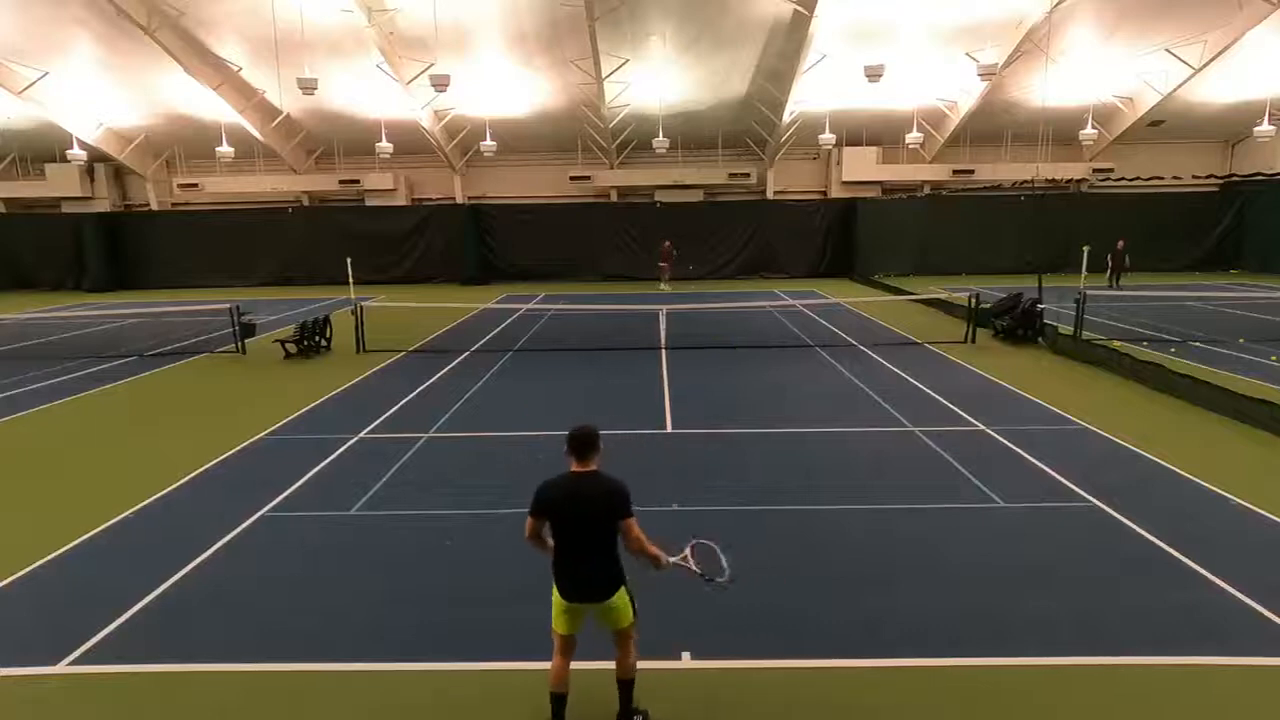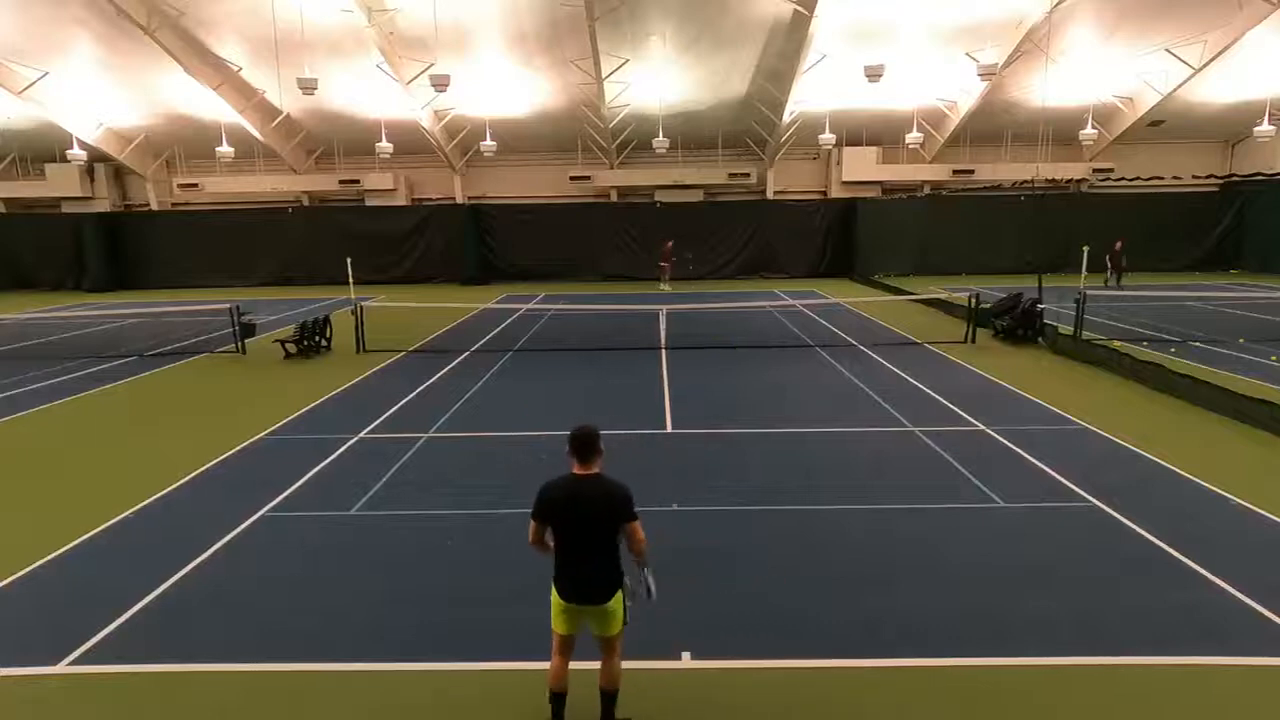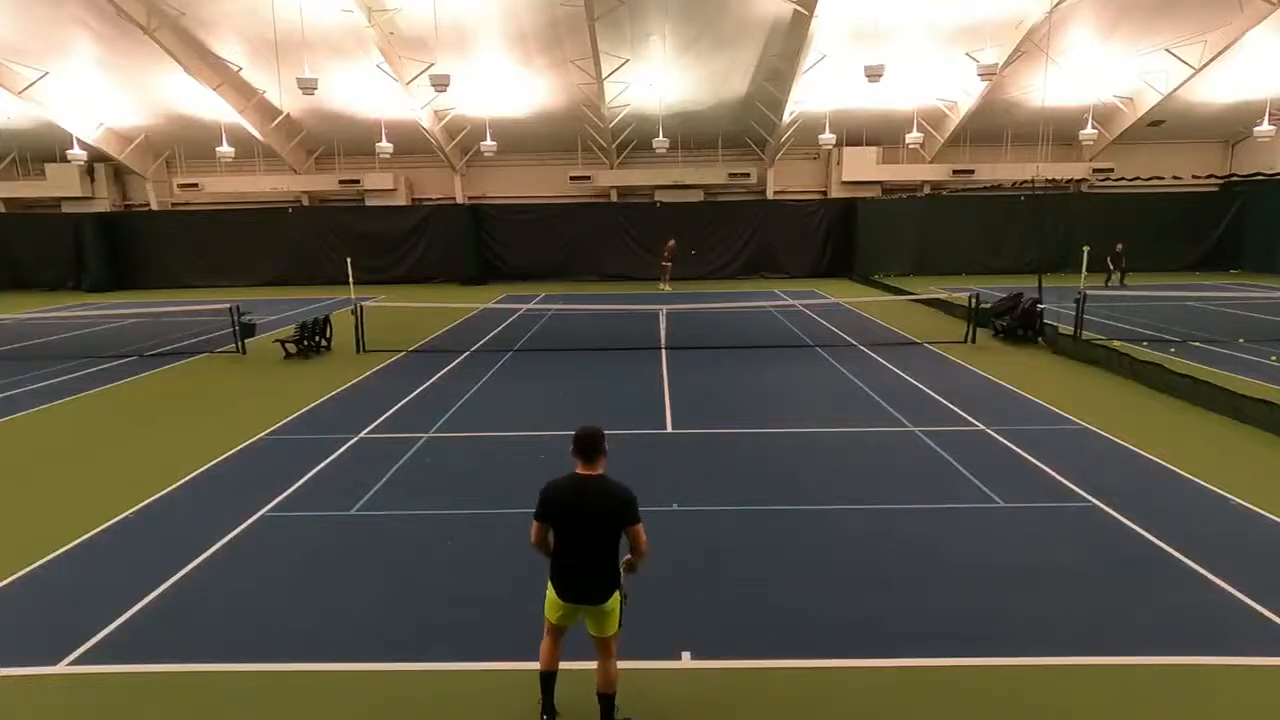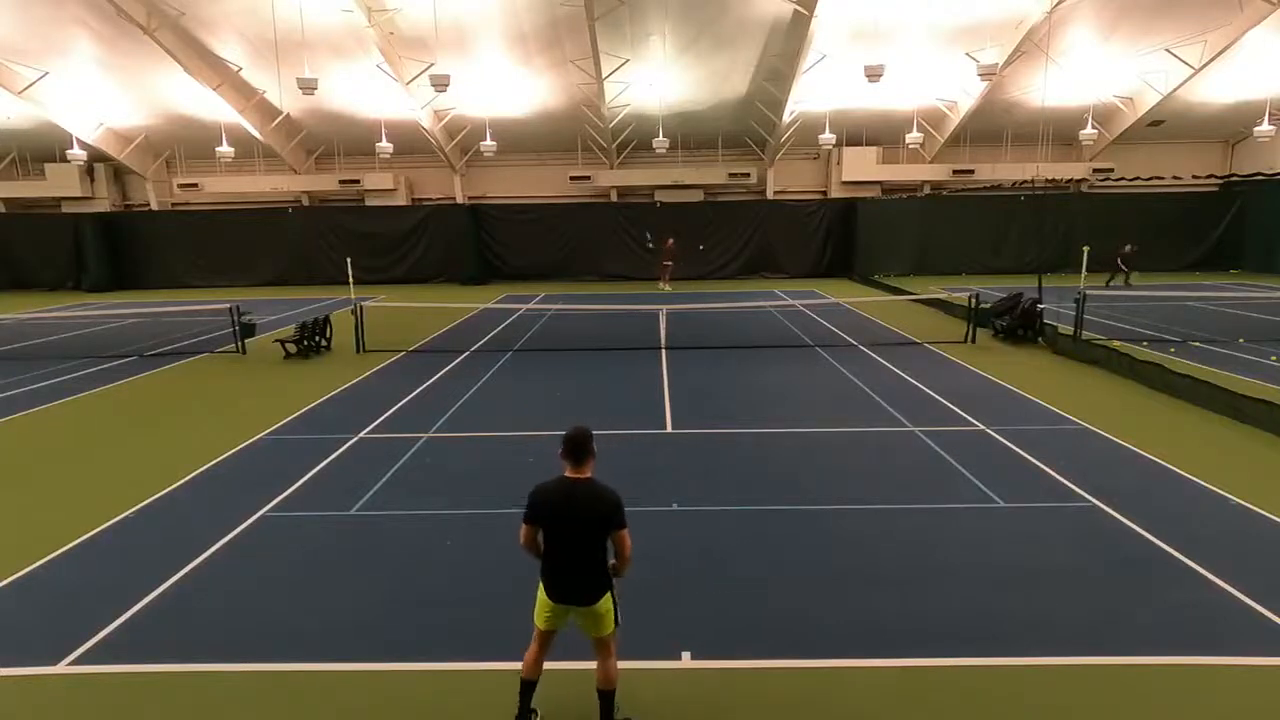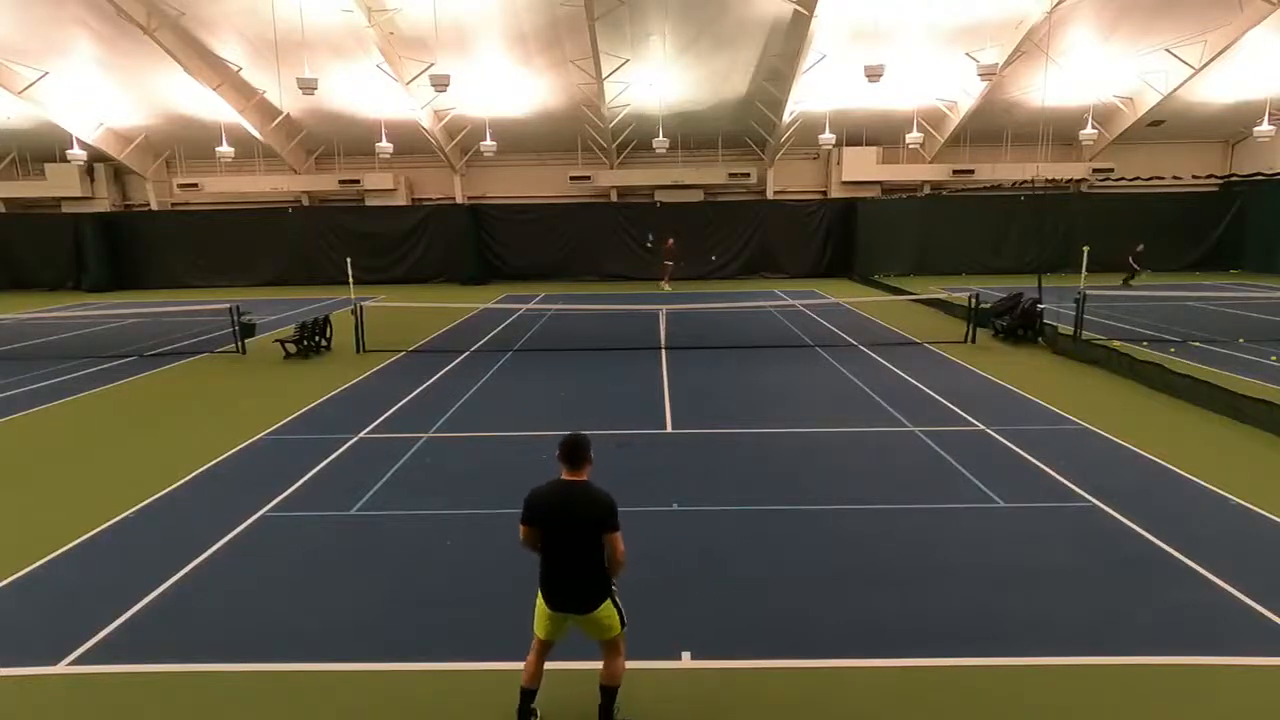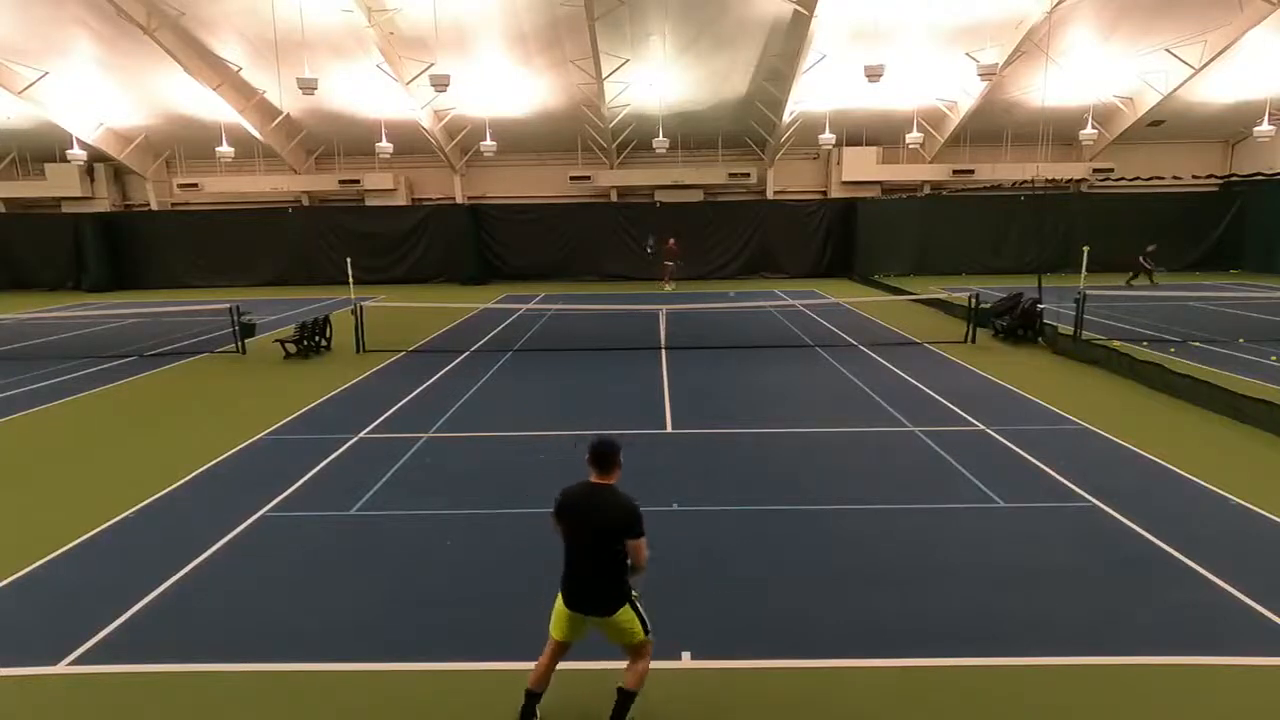
dt=0.2s
person 1, frame 1
left shoulder: (548, 490)
right shoulder: (614, 489)
left elbow: (531, 535)
right elbow: (633, 540)
right wrist: (657, 556)
left hip: (566, 586)
right hip: (608, 585)
left knee: (562, 654)
right knee: (625, 643)
person 1, frame 2
left shoulder: (550, 491)
right shoulder: (617, 493)
left elbow: (535, 539)
right elbow: (638, 543)
right wrist: (641, 560)
left hip: (566, 587)
right hip: (607, 588)
left knee: (561, 654)
right knee: (611, 653)
person 1, frame 3
left shoulder: (552, 491)
right shoulder: (621, 495)
left elbow: (537, 540)
right elbow: (640, 545)
right wrist: (634, 563)
left hip: (562, 584)
right hip: (603, 588)
left knee: (552, 636)
right knee: (606, 654)
person 1, frame 4
left shoulder: (541, 494)
right shoulder: (608, 498)
left elbow: (527, 541)
right elbow: (624, 552)
right wrist: (618, 569)
left hip: (553, 586)
right hip: (594, 590)
left knee: (539, 643)
right knee: (606, 653)
person 1, frame 5
left shoulder: (537, 497)
right shoulder: (602, 501)
left elbow: (526, 539)
right elbow: (616, 555)
right wrist: (609, 574)
left hip: (552, 593)
right hip: (593, 595)
left knee: (539, 651)
right knee: (614, 651)
person 1, frame 6
left shoulder: (567, 497)
right shoulder: (626, 507)
right elbow: (639, 560)
right wrist: (627, 568)
left hip: (573, 595)
right hip: (612, 600)
left knee: (552, 654)
right knee: (641, 655)
